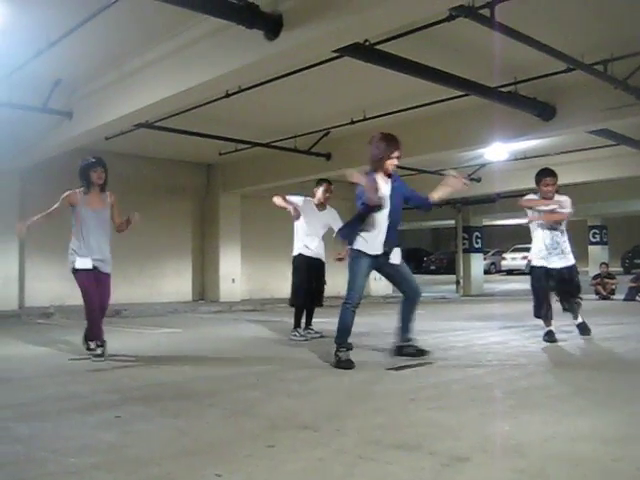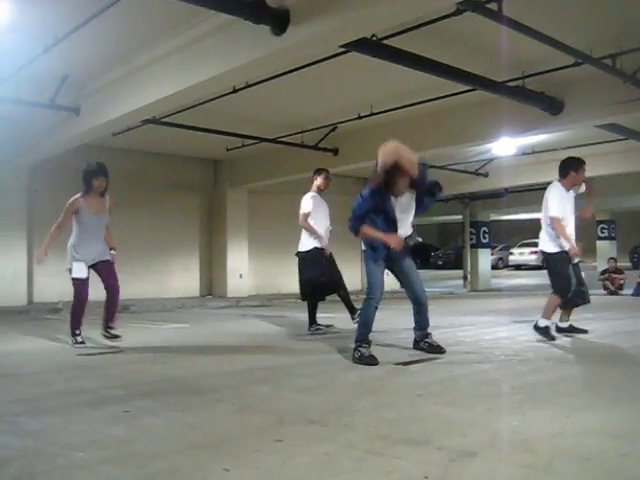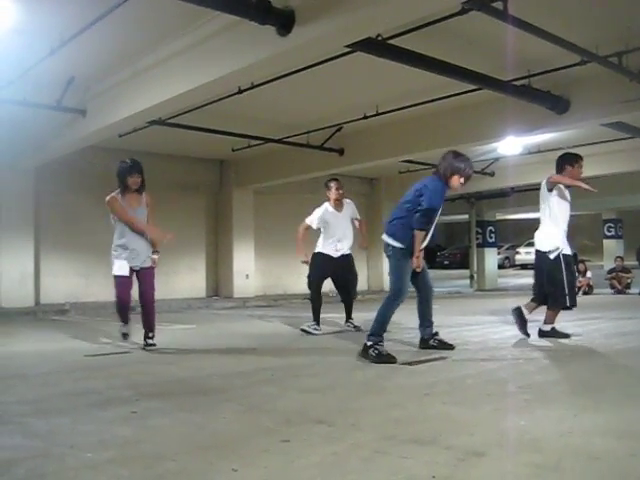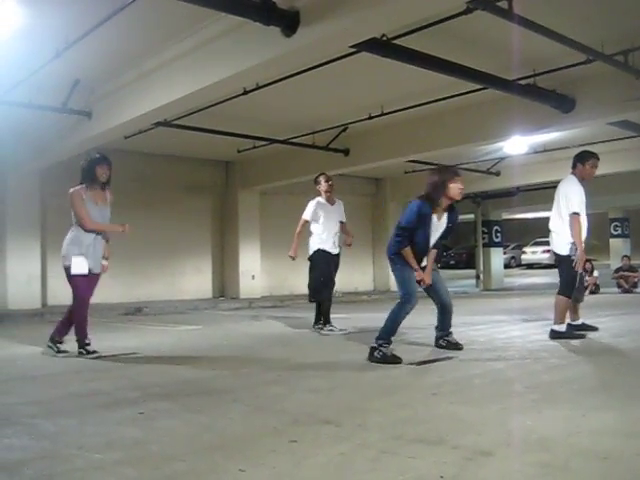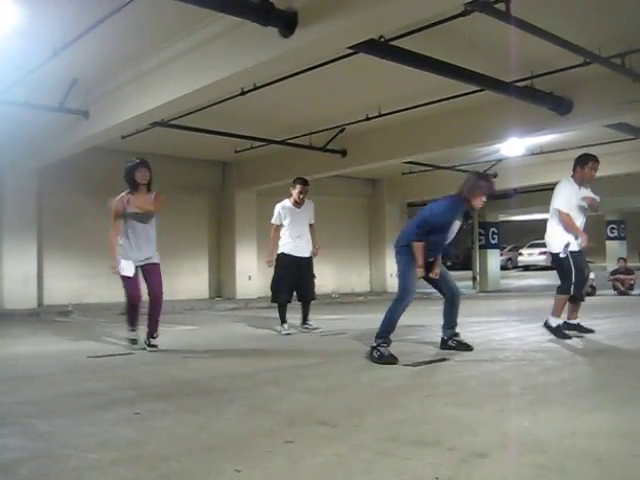
dt=1s
person 1, frame 1
left shoulder: (397, 183)
right shoulder: (368, 180)
left elbow: (423, 203)
right elbow: (372, 204)
left wrist: (447, 185)
right wrist: (366, 186)
left hip: (387, 251)
right hip: (362, 250)
left knee: (412, 292)
right knee: (353, 299)
left ankle: (403, 341)
right ankle: (341, 349)
person 1, frame 2
left shoulder: (415, 186)
right shoulder: (373, 194)
right elbow: (355, 224)
right wrist: (385, 237)
left hip: (399, 249)
right hip: (375, 250)
left knee: (418, 296)
right knee: (375, 296)
left ankle: (422, 338)
right ankle: (361, 347)
person 1, frame 3
left shoulder: (432, 183)
right shoulder: (436, 186)
right elbow: (422, 219)
left wrist: (419, 252)
right wrist: (417, 253)
left hip: (408, 245)
right hip: (400, 244)
left knee: (426, 290)
right knee: (398, 293)
left ankle: (427, 336)
right ankle: (372, 344)
person 1, frame 4
left shoulder: (451, 214)
right shoulder: (419, 207)
left elbow: (436, 244)
right elbow: (401, 240)
left wrist: (429, 269)
right wrist: (415, 269)
left hip: (424, 262)
right hip: (402, 259)
left knee: (445, 302)
right knee: (409, 299)
left ankle: (443, 336)
right ankle: (380, 346)
person 1, frame 5
left shoulder: (461, 210)
right shoulder: (446, 207)
right elbow: (419, 232)
left wrist: (437, 263)
right wrist: (419, 264)
left hip: (428, 257)
right hip: (409, 253)
left knee: (453, 293)
right knee: (405, 296)
left ankle: (449, 337)
right ankle: (379, 344)
person 2, frame 1
left shoulder: (110, 199)
right shoulder: (74, 197)
left elbow: (119, 228)
right elbow: (50, 212)
left wrist: (130, 220)
right wrist: (28, 223)
left hip: (102, 258)
right hip: (81, 257)
left knee: (103, 302)
right knee: (93, 299)
left ankle: (90, 339)
right ankle: (97, 343)
person 2, frame 2
left shoulder: (107, 201)
right shoulder: (77, 202)
right elbow: (59, 226)
left wrist: (112, 249)
right wrist: (44, 248)
left hip: (101, 254)
right hip: (79, 255)
left knee: (113, 288)
right knee: (81, 296)
left ankle: (108, 327)
right ankle: (75, 333)
person 2, frame 3
left shoulder: (145, 198)
right shoulder: (113, 200)
right elbow: (134, 223)
left wrist: (155, 251)
right wrist: (160, 237)
left hip: (144, 254)
right hip: (123, 255)
left knee: (147, 298)
right knee: (122, 298)
left ankle: (149, 336)
right ankle: (125, 323)
person 2, frame 4
left shoulder: (107, 196)
right shoulder: (77, 193)
right elbow: (87, 223)
left wrist: (105, 256)
right wrist: (118, 228)
left hip: (95, 256)
right hip: (76, 252)
left knee: (82, 301)
right knee: (81, 299)
left ankle: (56, 339)
right ankle: (83, 344)
person 2, frame 5
left shoulder: (156, 197)
right shoulder: (121, 200)
left elbow: (151, 209)
right elbow: (114, 231)
left wrist: (125, 209)
right wrist: (115, 258)
left hip: (150, 255)
right hip: (127, 254)
left knee: (156, 296)
right knee: (133, 297)
left ankle: (150, 336)
right ankle: (132, 329)
person 3, frame 1
left shoulder: (564, 201)
right shoulder: (532, 199)
left elbow: (561, 217)
right elbow: (523, 202)
left wrist: (538, 218)
right wrist: (549, 202)
left hip: (564, 260)
right hip: (540, 262)
left knee: (570, 296)
right knee: (541, 299)
left ankle: (578, 318)
right ankle: (549, 329)
person 3, frame 2
left shoulder: (570, 188)
right shoulder: (555, 192)
left elbow: (586, 187)
right elbow: (554, 221)
left wrist: (588, 205)
right wrist: (571, 244)
left hip: (564, 247)
right hip: (554, 248)
left knee: (574, 285)
right knee: (565, 285)
left ankle: (564, 324)
right ankle: (542, 323)
person 3, frame 3
left shoulder: (562, 189)
right shoulder: (552, 186)
right elbow: (552, 178)
right wrist: (580, 184)
left hip: (557, 245)
right hip: (551, 245)
left knee: (548, 288)
right knee: (562, 288)
left ankle: (523, 311)
right ankle: (547, 327)
person 3, frame 4
left shoulder: (567, 184)
right shoulder: (574, 186)
right elbow: (574, 218)
right wrist: (580, 248)
left hip: (562, 243)
right hip: (568, 245)
left knee: (574, 284)
right knee: (569, 285)
left ankle: (575, 322)
right ankle: (558, 328)
person 3, frame 5
left shoulder: (584, 188)
right shoulder: (565, 186)
left elbow: (594, 204)
right elbow: (562, 215)
left wrist: (590, 202)
right wrist: (581, 234)
left hip: (574, 242)
right hip: (561, 242)
left knee: (580, 279)
right knee: (572, 279)
left ankle: (572, 321)
right ankle: (553, 321)
person 4, frame 1
left shoulder: (331, 213)
right shoulder: (303, 202)
left elbow: (340, 231)
right elbow: (276, 198)
right wrist: (290, 206)
left hip: (318, 256)
right hip: (302, 254)
left knee: (314, 292)
right knee: (301, 291)
left ankle: (308, 327)
right ankle: (296, 328)
person 4, frame 2
left shoulder: (321, 200)
right shoulder: (309, 198)
right elbow: (303, 222)
right wrist: (321, 239)
left hip: (322, 249)
right hip: (312, 249)
left knee: (336, 281)
right knee: (316, 286)
left ankle: (353, 313)
right ankle: (313, 325)
person 4, frame 3
left shoulder: (349, 204)
right shoulder: (322, 212)
left elbow: (358, 221)
right elbow: (302, 229)
left wrist: (363, 238)
right wrist: (302, 253)
left hip: (344, 255)
right hip: (323, 254)
left knee: (349, 288)
right knee: (315, 285)
left ankle: (349, 320)
right ankle: (315, 323)
person 4, frame 4
left shoulder: (339, 204)
right shoulder: (315, 204)
left elbow: (342, 223)
right elbow: (301, 226)
left wrist: (348, 235)
right wrist: (294, 248)
left hip: (334, 251)
right hip: (319, 250)
left knee: (322, 286)
right knee: (324, 285)
left ankle: (318, 322)
right ankle: (326, 325)
person 4, frame 5
left shoulder: (310, 206)
right shoulder: (281, 207)
right elbow: (274, 231)
left wrist: (315, 245)
right wrist: (270, 254)
left hip: (305, 255)
right hip: (287, 254)
left knee: (307, 289)
right knee: (282, 289)
left ankle: (305, 322)
right ankle: (283, 324)
